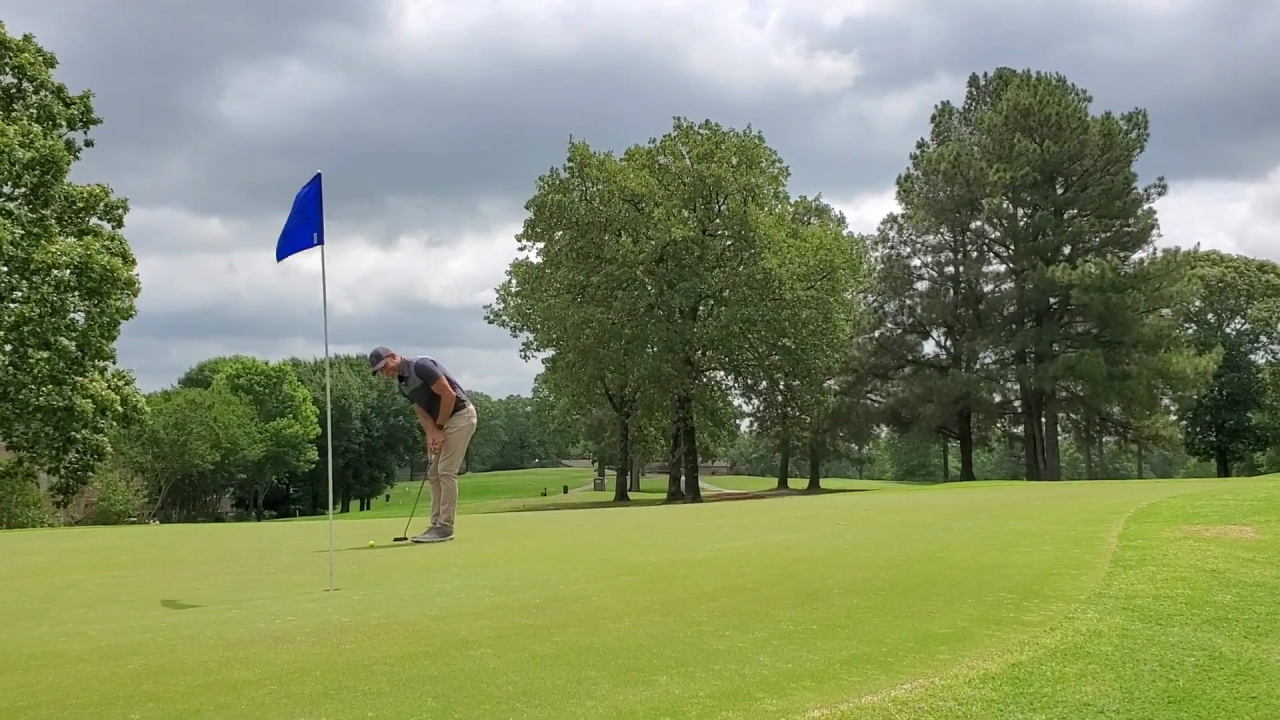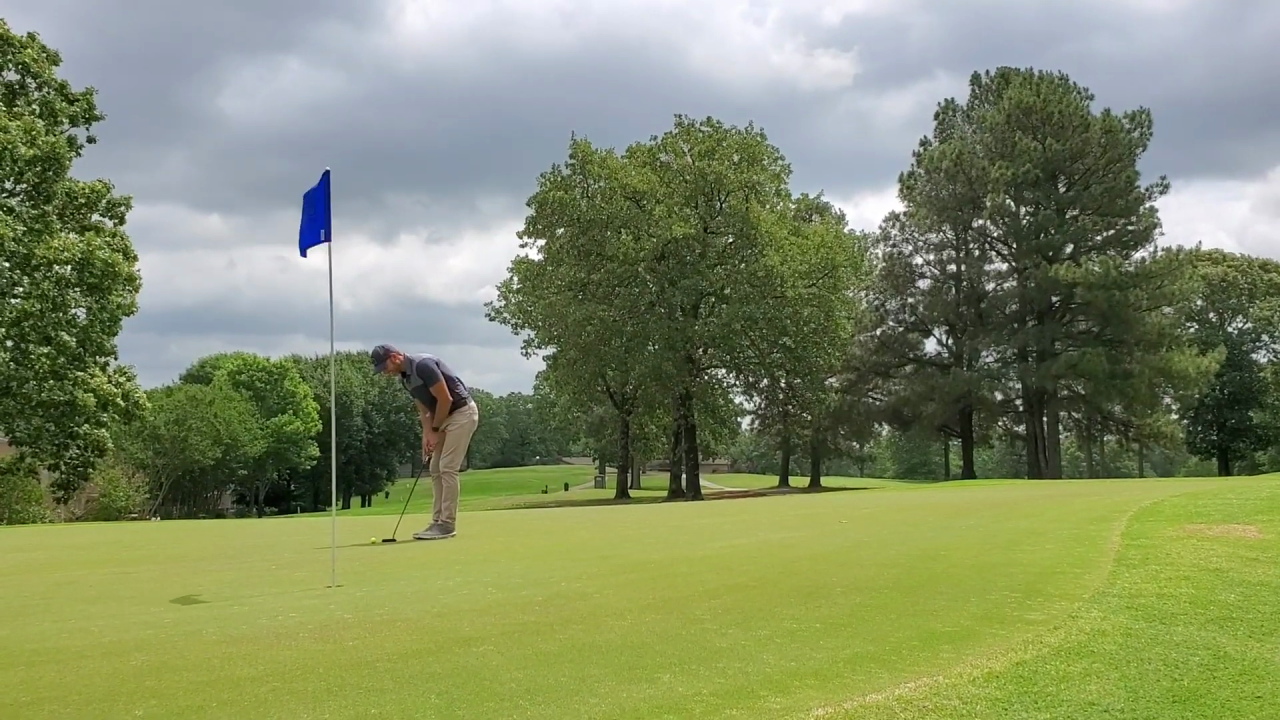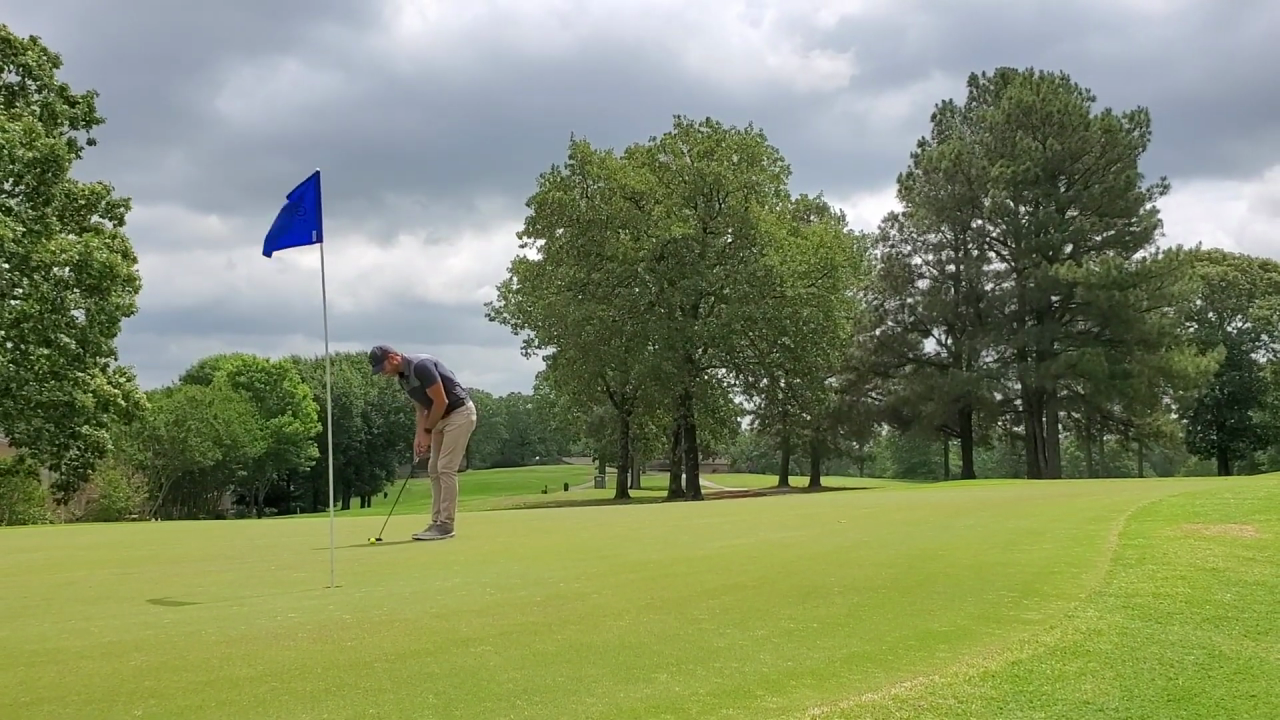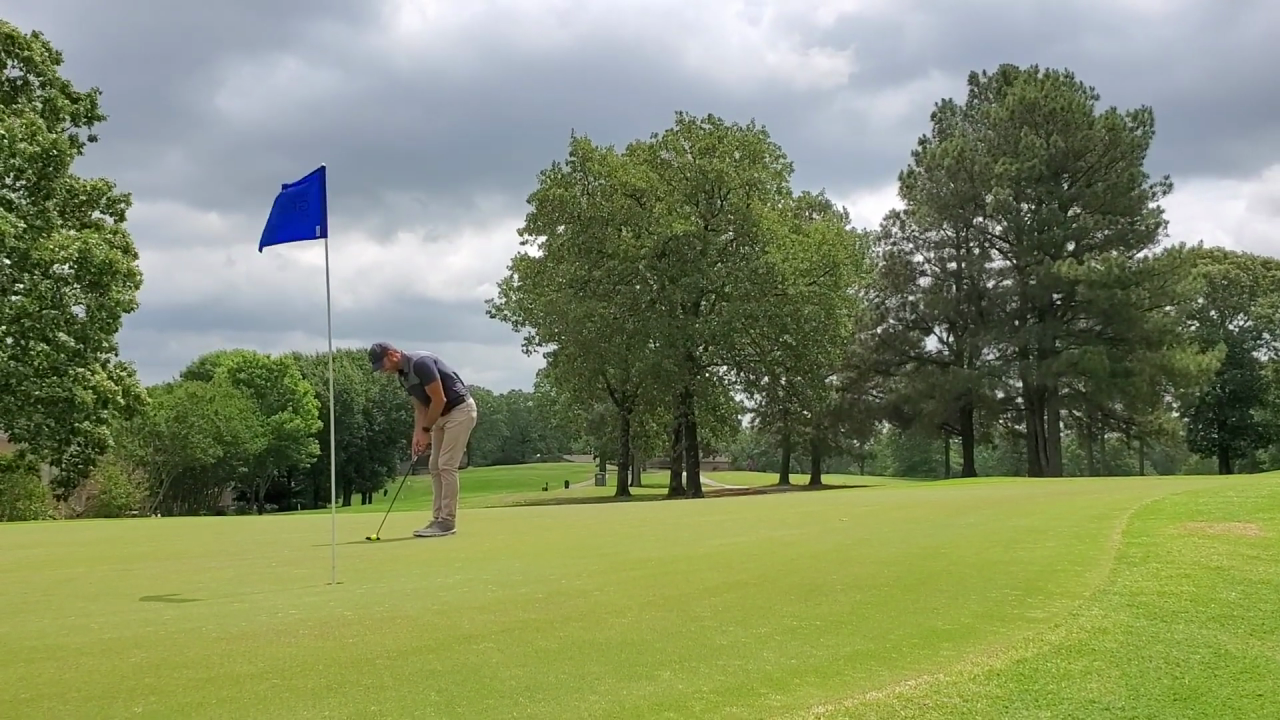
dt=0.4s
person 1, frame 1
left shoulder: (421, 365)
right shoulder: (402, 385)
left elbow: (449, 395)
right elbow: (423, 413)
left wrist: (439, 429)
right wrist: (430, 435)
left hip: (460, 415)
right hip: (442, 421)
left knee: (446, 471)
right knee: (434, 473)
left ankle: (446, 527)
right ankle: (437, 525)
person 1, frame 2
left shoulder: (423, 365)
right shoulder: (404, 378)
left elbow: (445, 399)
right elbow: (424, 409)
left wrist: (435, 430)
right wrist: (426, 435)
left hip: (461, 413)
right hip: (445, 417)
left knee: (448, 468)
right knee: (436, 470)
left ankle: (447, 524)
right ankle: (438, 521)
person 1, frame 3
left shoulder: (421, 365)
right shoulder: (402, 378)
left elbow: (441, 401)
right elbow: (422, 409)
left wrist: (427, 432)
right wrist: (419, 436)
left hip: (459, 413)
right hip: (442, 417)
left knee: (446, 468)
right knee: (435, 470)
left ankle: (446, 525)
right ankle: (437, 522)
person 1, frame 4
left shoulder: (420, 363)
right shoulder: (403, 375)
left elbow: (439, 400)
right elbow: (421, 407)
left wrist: (426, 430)
right wrist: (417, 435)
left hip: (460, 410)
right hip: (443, 415)
left knee: (447, 465)
right knee: (436, 467)
left ankle: (447, 522)
right ankle: (439, 519)
